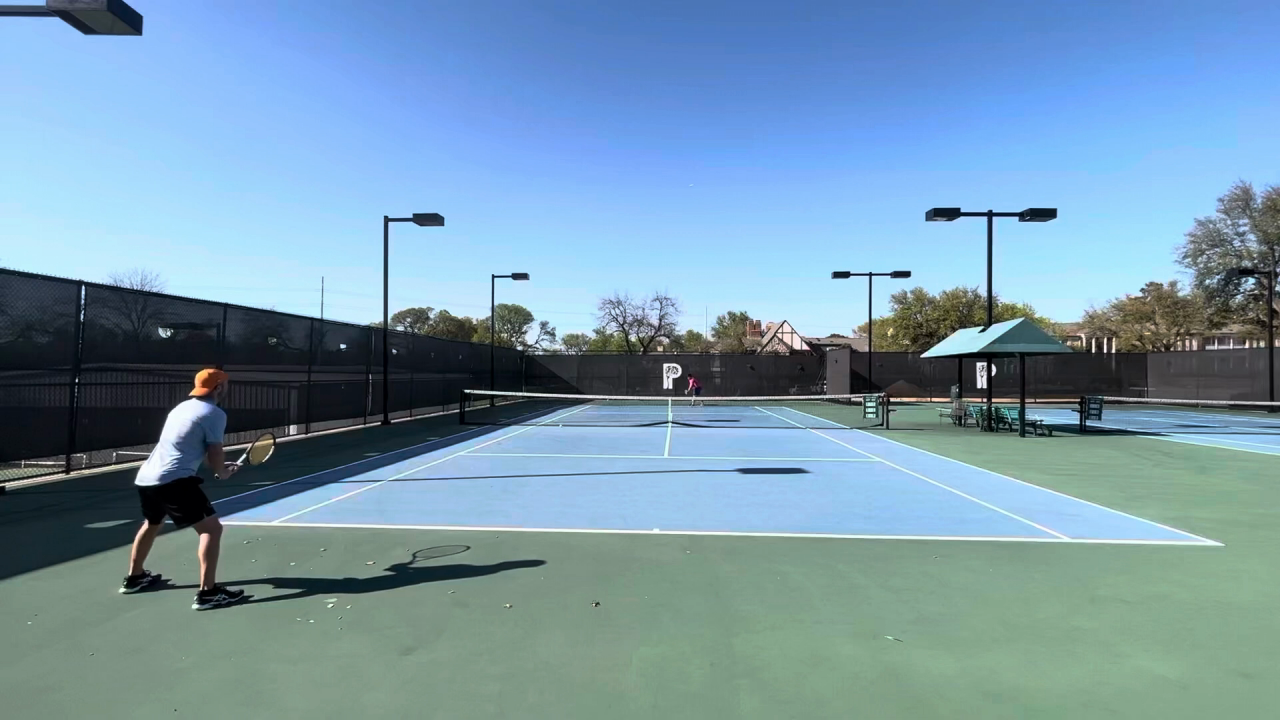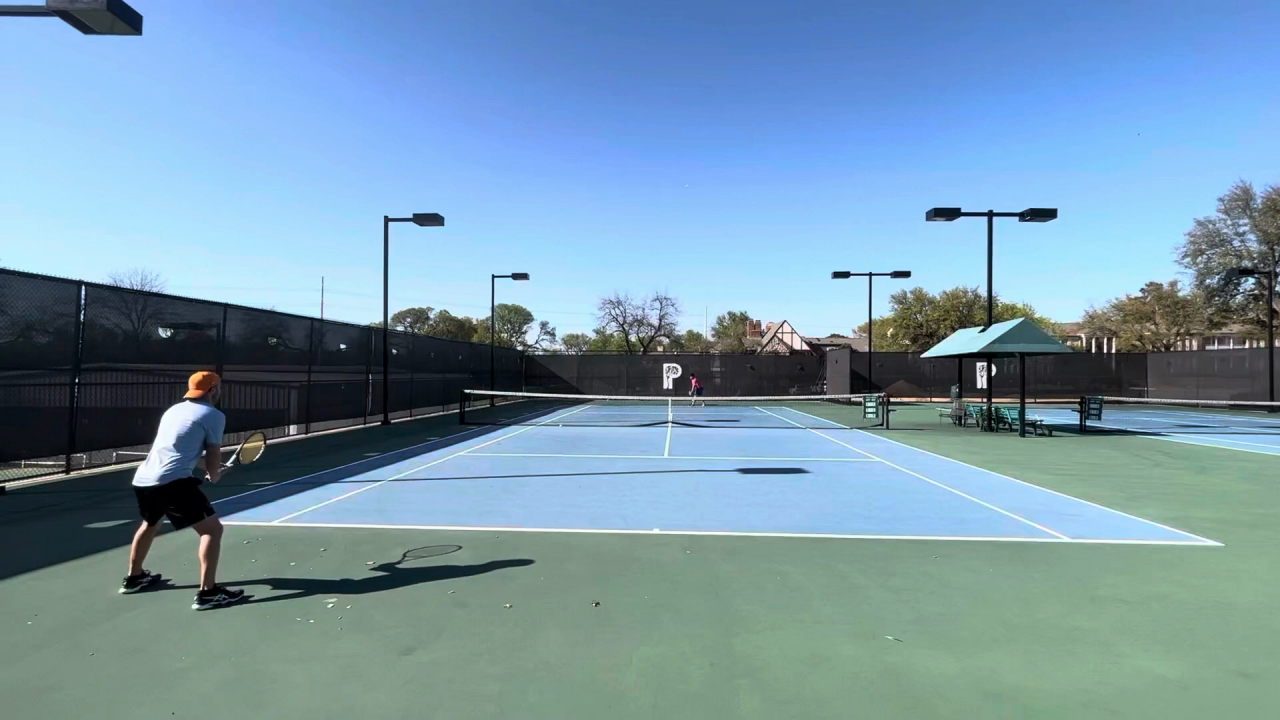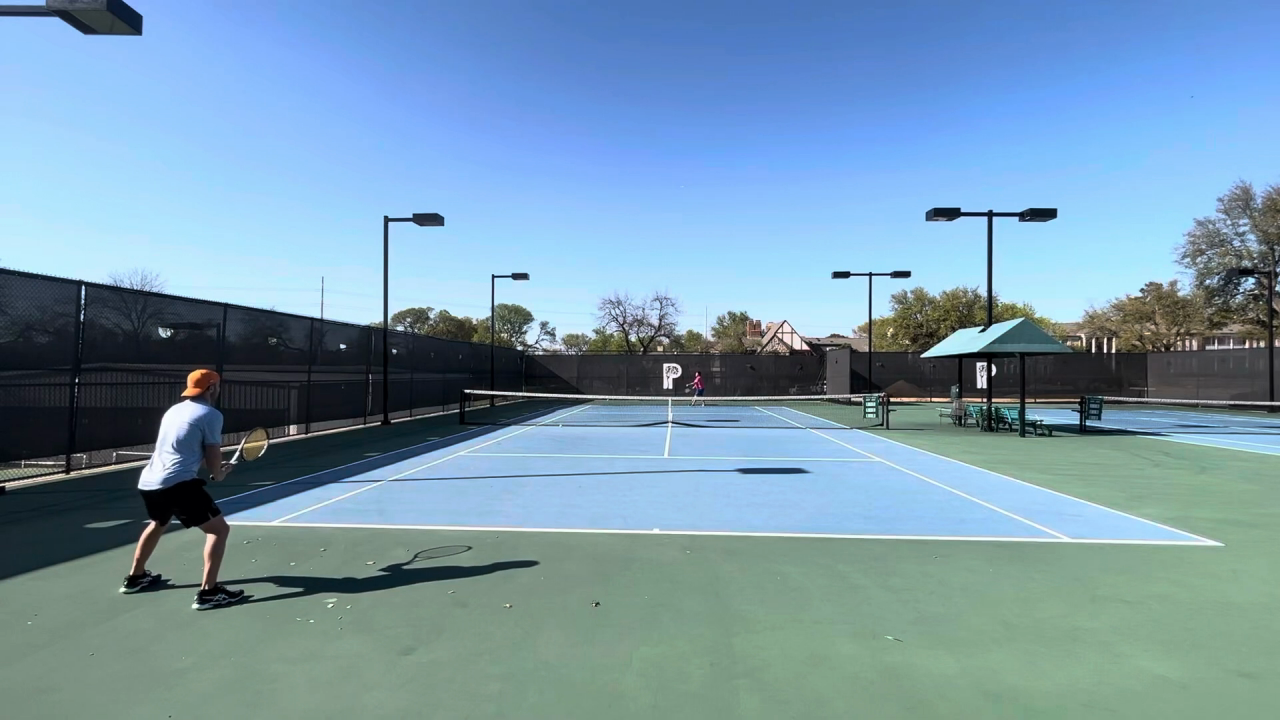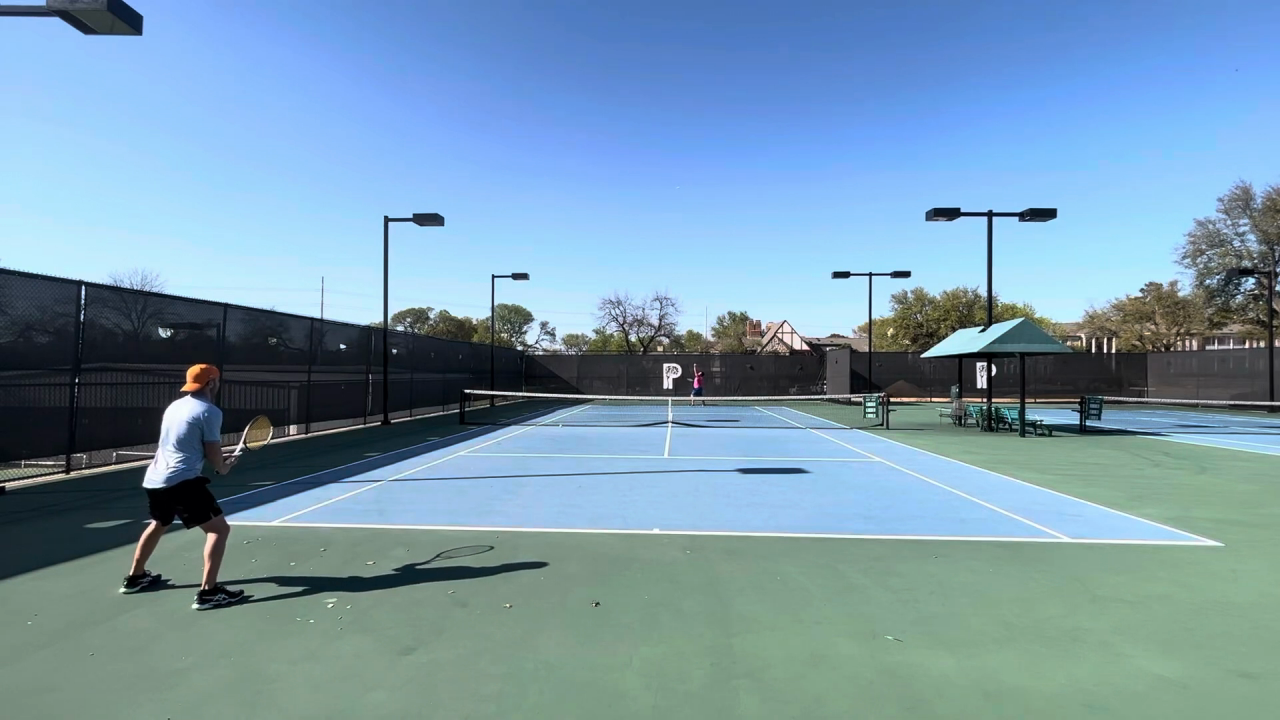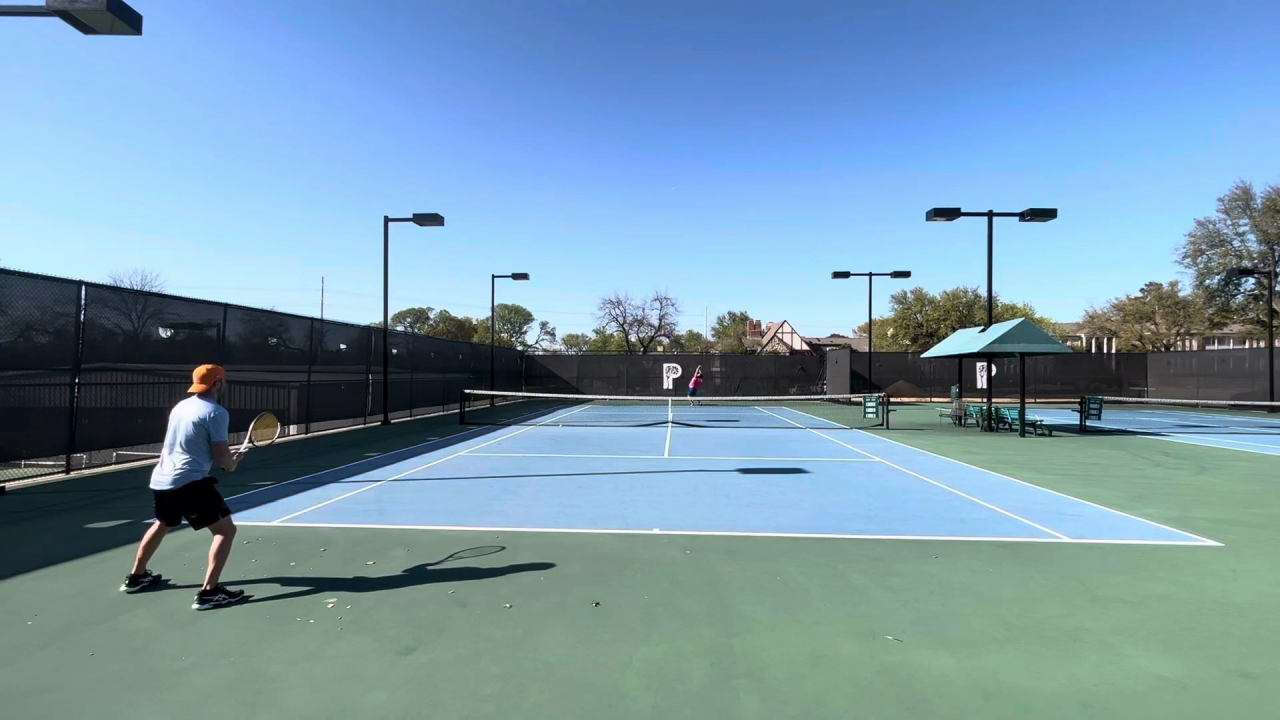
dt=0.3s
person 1, frame 1
left shoulder: (183, 407)
right shoulder: (214, 413)
right elbow: (215, 457)
left wrist: (220, 465)
right wrist: (223, 472)
left hip: (146, 477)
right hip: (174, 480)
left knee: (152, 524)
right knee: (212, 528)
left ankle: (134, 577)
right ankle: (208, 593)
person 1, frame 2
left shoulder: (174, 410)
right shoulder: (214, 416)
right elbow: (213, 456)
left wrist: (206, 465)
right wrist: (213, 475)
left hip: (142, 479)
right hip: (172, 481)
left knee: (150, 524)
right knee: (212, 528)
left ankle: (134, 577)
right ankle: (208, 592)
person 1, frame 3
left shoulder: (175, 410)
right shoulder: (211, 415)
right elbow: (212, 456)
left wrist: (214, 465)
right wrist: (218, 474)
left hip: (148, 481)
right hip: (177, 482)
left knee: (157, 524)
right knee: (219, 529)
left ankle: (136, 577)
right ankle: (208, 592)
person 1, frame 4
left shoulder: (175, 406)
right shoulder: (209, 411)
right elbow: (213, 454)
left wrist: (219, 459)
right wrist: (223, 467)
left hip: (154, 479)
right hip: (182, 481)
left knee: (158, 525)
right knee: (219, 529)
left ankle: (135, 577)
right ankle: (208, 592)
person 1, frame 5
left shoulder: (181, 406)
right shoulder: (216, 412)
right elbow: (220, 455)
left wrist: (225, 457)
right wrist: (231, 464)
left hip: (161, 480)
right hip: (188, 482)
left knee: (162, 525)
right knee: (226, 530)
left ankle: (136, 576)
right ankle: (209, 592)
